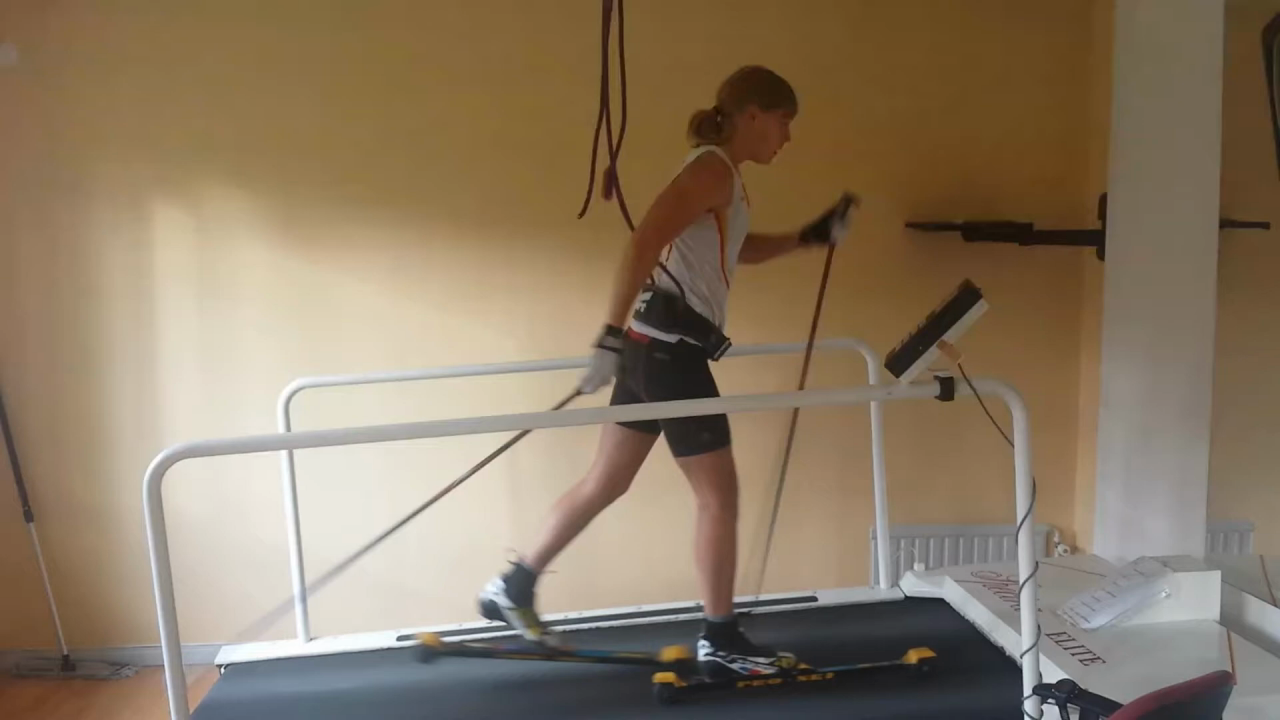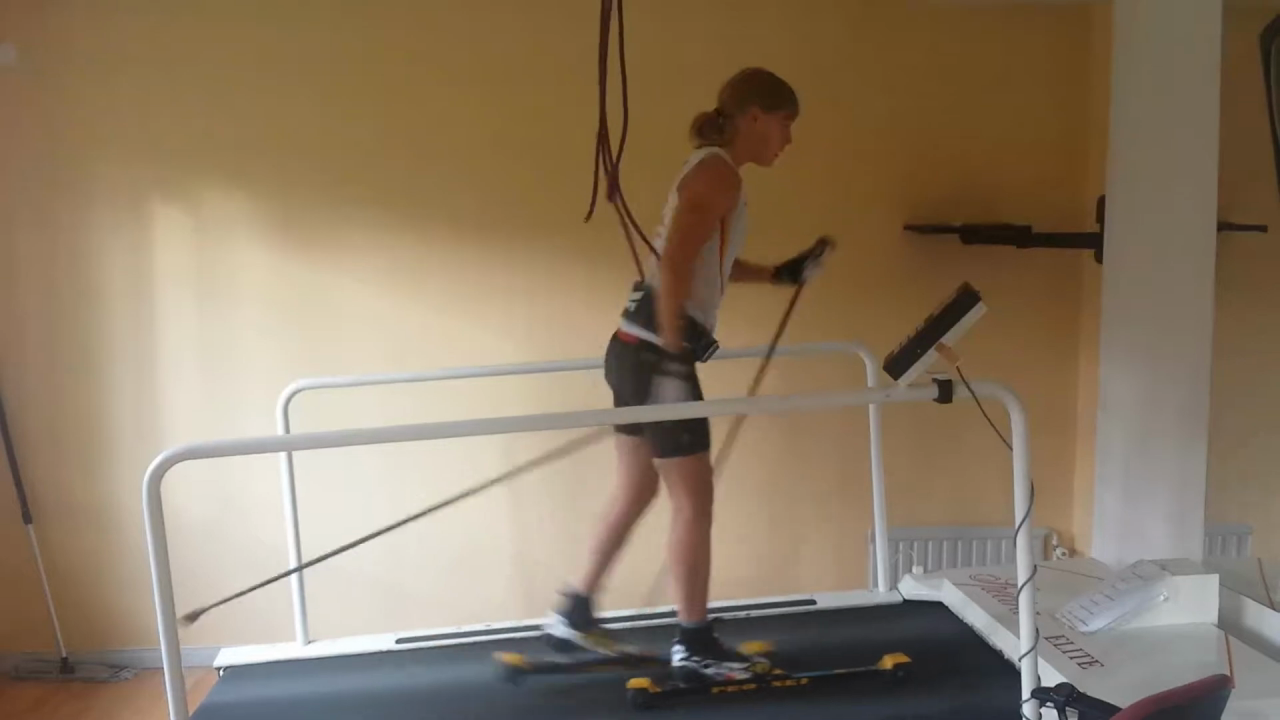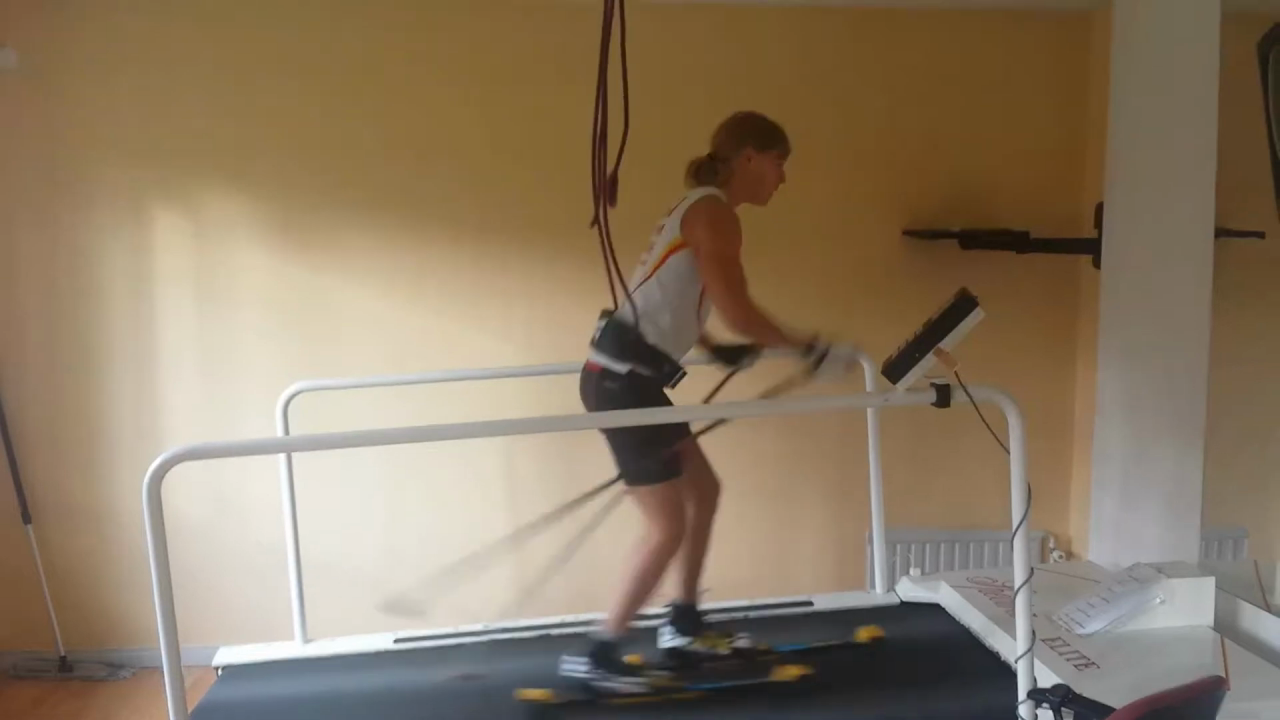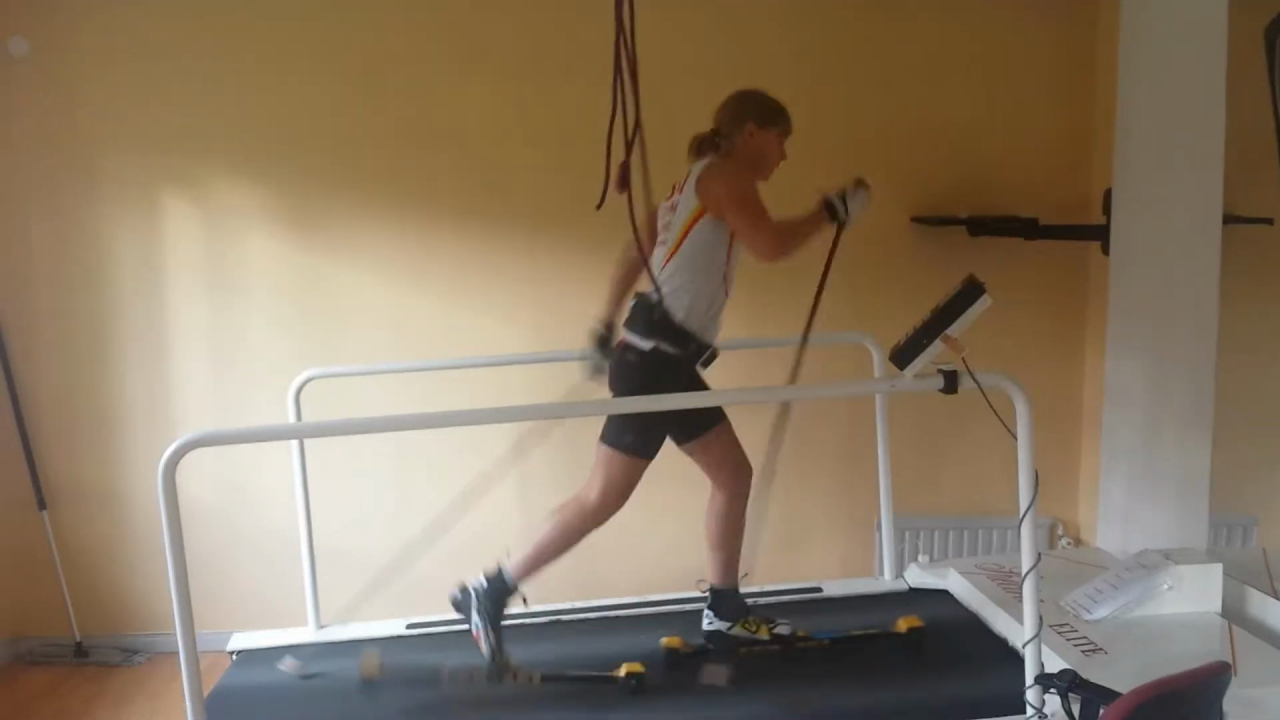
dt=0.2s
person 1, frame 1
left shoulder: (716, 172)
right shoulder: (713, 170)
left elbow: (735, 248)
right elbow: (642, 244)
left wrist: (813, 235)
right wrist: (612, 336)
left hip: (652, 348)
right hip: (669, 351)
left knee: (605, 481)
right knee: (718, 495)
left ankle: (515, 587)
right ankle: (720, 641)
person 1, frame 2
left shoulder: (710, 170)
right shoulder: (718, 173)
right elbow: (675, 265)
left wrist: (780, 272)
right wrist: (672, 365)
left hip: (641, 350)
right hip: (653, 354)
left knee: (637, 490)
right knee: (694, 500)
left ankle: (575, 610)
right ankle: (695, 646)
person 1, frame 3
left shoulder: (697, 209)
right shoulder: (713, 215)
right elbow: (736, 308)
left wrist: (723, 351)
right wrist: (811, 348)
left hip: (628, 373)
right hip: (624, 381)
left knee: (702, 493)
right knee: (666, 526)
left ankle: (682, 621)
right ankle: (598, 654)
person 1, frame 4
left shoulder: (696, 186)
right shoulder: (725, 176)
left elbow: (637, 254)
right elbow: (772, 243)
left wrist: (605, 329)
right wrist: (832, 209)
left hip: (666, 359)
right hip: (653, 362)
left knee: (733, 474)
right knee: (602, 499)
left ankle: (723, 609)
right ankle: (489, 594)
